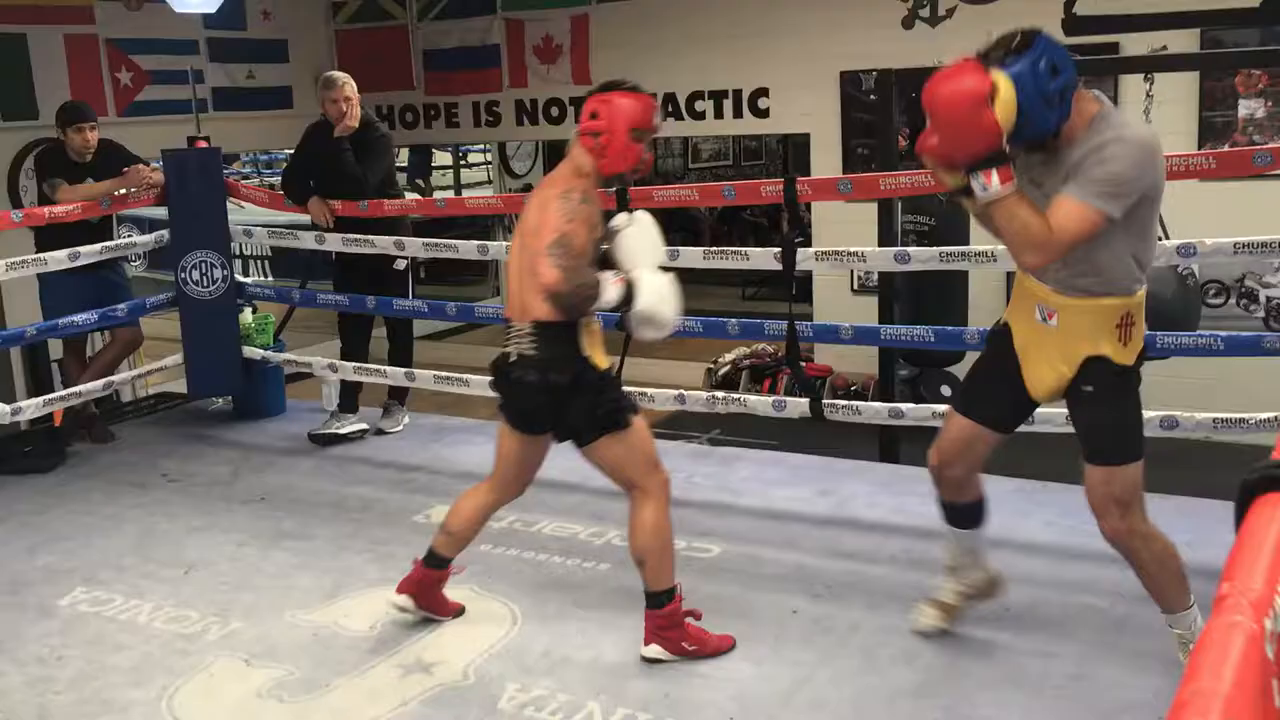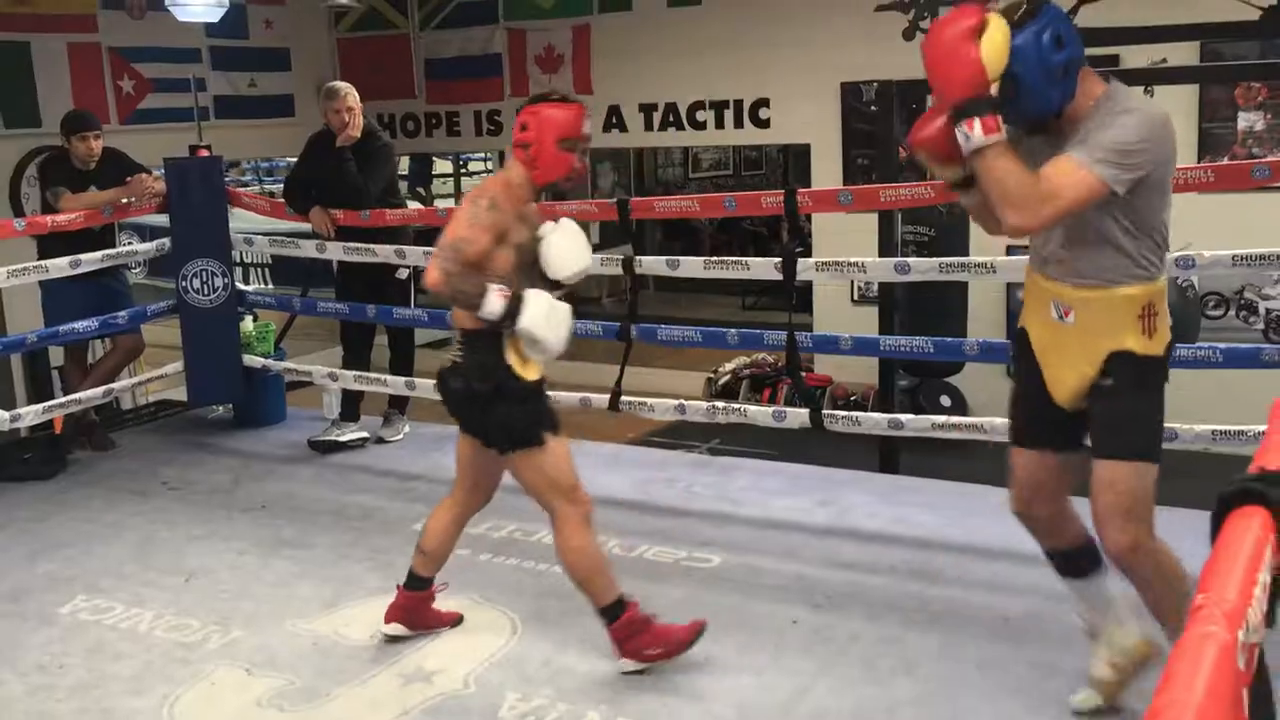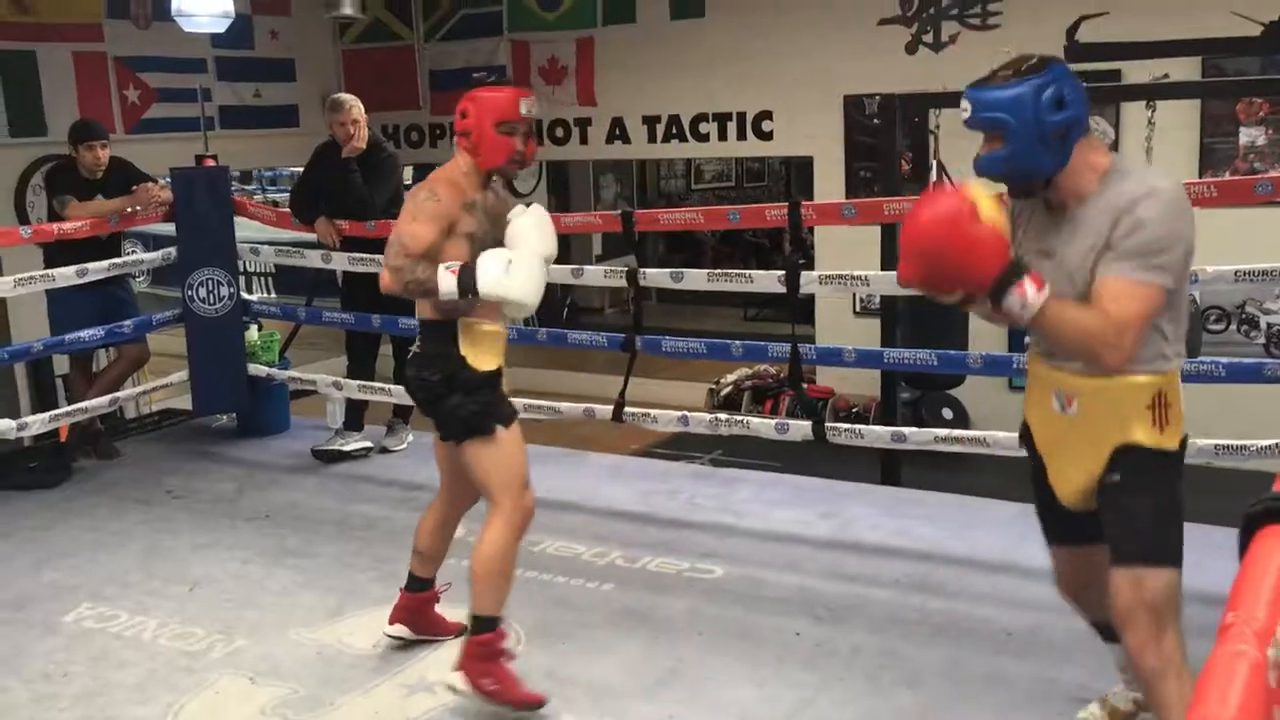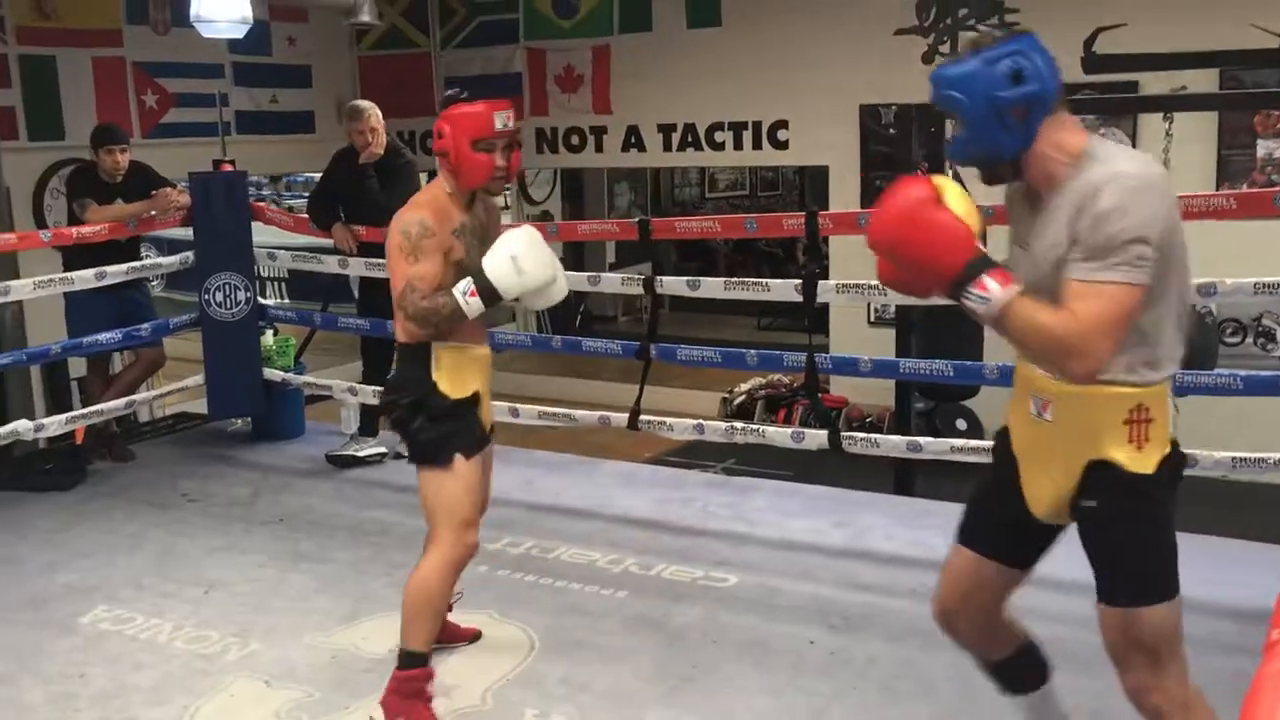
dt=0.2s
person 1, frame 1
left shoulder: (1127, 148)
right shoulder: (1036, 132)
left elbow: (1037, 247)
right elbow: (1005, 224)
left wrist: (983, 166)
right wrist: (962, 173)
left hip: (1099, 340)
right hip: (1030, 321)
left knee: (1120, 518)
right knee: (949, 456)
left ankle: (1196, 637)
right ankle: (968, 575)
person 1, frame 2
left shoulder: (1138, 124)
right shoulder: (1036, 121)
left elbow: (1023, 212)
right elbow: (997, 214)
left wrist: (975, 117)
right wrist: (958, 171)
left hip: (1121, 339)
right hip: (1047, 329)
left knee: (1125, 533)
right knee: (1035, 502)
right ankle: (1122, 640)
person 1, frame 3
left shoulder: (1149, 201)
right shoulder: (1031, 206)
left elbow: (1111, 341)
right elbow: (1025, 312)
left wrist: (1008, 284)
right wrist: (964, 282)
left hip: (1134, 434)
right hip: (1053, 425)
left knee: (1150, 641)
right knee: (1089, 586)
person 1, frame 4
left shoulder: (1123, 186)
right shoulder: (1030, 188)
left elbow: (1085, 347)
left wrist: (973, 276)
right wrist: (961, 279)
left hip: (1115, 443)
right hip: (1035, 431)
right knee: (960, 605)
person 2, frame 1
left shoulder: (557, 192)
right shoulder: (574, 194)
right elbow: (557, 275)
left wrist: (624, 256)
right wrist: (626, 292)
left hip: (524, 359)
right hip: (563, 364)
left knee: (502, 485)
right knee: (649, 486)
left ankle: (421, 584)
right ankle: (666, 627)
person 2, frame 2
left shoulder: (524, 206)
right shoulder: (492, 200)
right elbow: (440, 275)
left wrist: (553, 266)
right wrist: (511, 308)
left hip: (483, 369)
right hip: (495, 373)
left knee: (469, 493)
right knee: (569, 506)
left ankle: (409, 605)
right ankle: (631, 633)
person 2, frame 3
left shoulder: (493, 195)
right shoulder: (437, 192)
right elbow: (394, 273)
left wrist: (524, 253)
right wrist: (468, 278)
left hip: (472, 362)
right hip: (453, 362)
left knee: (459, 490)
right knee: (513, 505)
left ankle: (412, 607)
right ankle: (481, 657)
person 2, frame 4
left shoulder: (484, 208)
right shoulder: (422, 220)
right elbow: (414, 318)
left wrist: (525, 281)
right wrist: (484, 288)
left hip: (460, 384)
right hip: (429, 388)
left knee: (463, 509)
right knee: (456, 537)
left ankle: (429, 616)
person 3, frame 1
left shoulder: (377, 136)
right shoulder: (316, 135)
left elbow: (358, 187)
right elbow: (291, 179)
left wrist: (341, 141)
right wrist: (310, 199)
left hip: (388, 237)
left knee: (397, 323)
right knee: (352, 327)
left ankle: (397, 404)
right ankle: (348, 412)
person 3, frame 2
left shoulder: (379, 146)
right shoulder: (319, 144)
left elbow: (360, 197)
right elbow: (293, 188)
left wrist: (344, 149)
right wrist: (312, 208)
left hip: (390, 246)
right hip: (350, 249)
left knee: (399, 332)
right knee: (354, 335)
left ankle: (397, 413)
right ankle: (349, 420)
person 3, frame 3
left shoulder: (385, 157)
right shoulder: (325, 155)
left elbow: (365, 208)
right elbow: (300, 198)
left wrist: (349, 161)
right wrist: (317, 219)
right hip: (355, 259)
left knee: (403, 341)
right knee: (359, 346)
left ankle: (401, 422)
right ankle: (353, 430)
person 3, frame 4
left shoulder: (403, 163)
right shoulder: (343, 161)
left elbow: (381, 215)
right elbow: (317, 203)
left wrist: (365, 167)
right wrist: (334, 224)
right knee: (374, 351)
right ankle: (368, 435)
person 4, frame 1
left shoulder: (109, 151)
right shoulder: (47, 159)
left elbow: (160, 175)
right elbow: (65, 196)
left wrist: (148, 177)
right wrist: (123, 182)
left hip: (104, 259)
right hip: (61, 265)
left knee: (130, 336)
right knee: (74, 343)
right ankle: (83, 410)
person 4, frame 2
left shoulder: (113, 159)
right shoulder: (51, 166)
left elbow: (161, 184)
right elbow: (68, 204)
left wrist: (151, 186)
right wrist: (126, 192)
left hip: (105, 267)
right hip: (63, 272)
left knee: (131, 344)
right knee: (75, 350)
right ankle: (84, 418)
person 4, frame 3
left shoulder: (120, 168)
right shoulder: (59, 174)
left elbow: (168, 193)
right elbow: (74, 212)
left wrist: (155, 196)
right wrist: (132, 201)
left hip: (111, 276)
right hip: (69, 280)
left knee: (136, 353)
right knee: (81, 358)
right ankle: (89, 426)
person 4, frame 4
left shoulder: (139, 173)
right shoulder: (80, 178)
left elbow: (185, 198)
right elbow: (94, 215)
left wrist: (174, 200)
right wrist: (151, 206)
left hip: (128, 280)
right hip: (88, 284)
left knee: (152, 356)
right knee: (98, 361)
right ankle: (104, 428)
